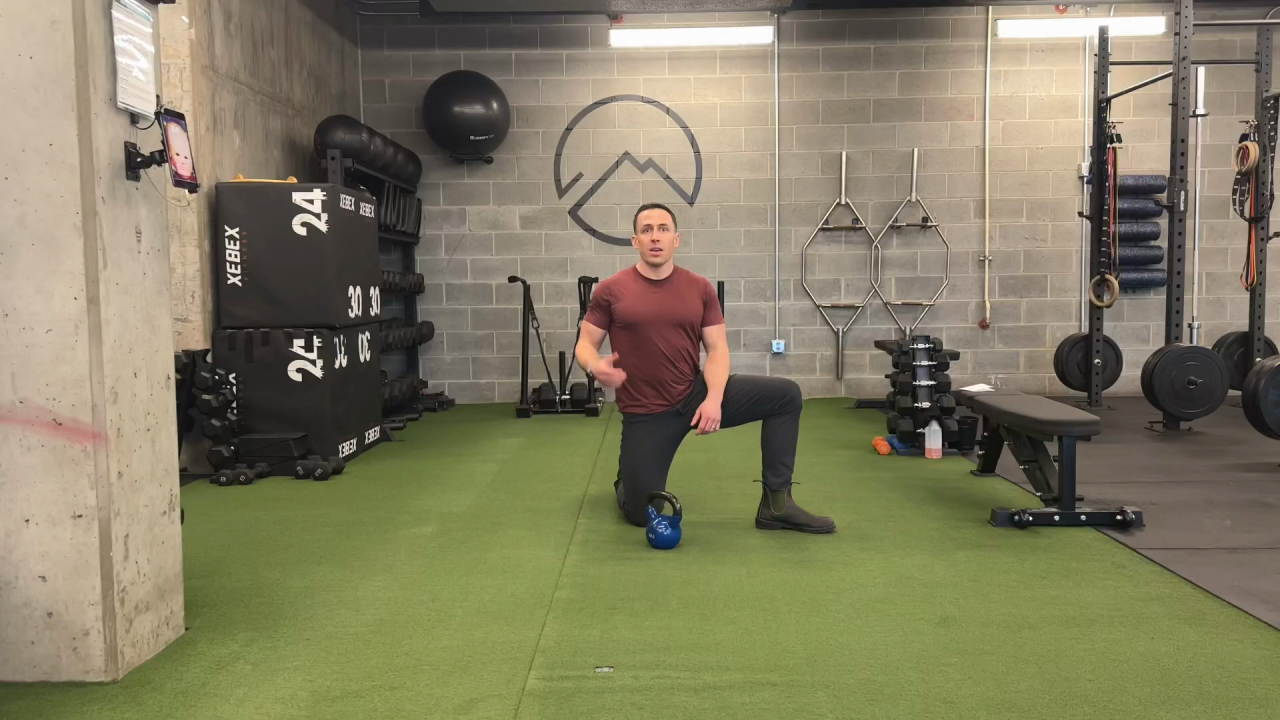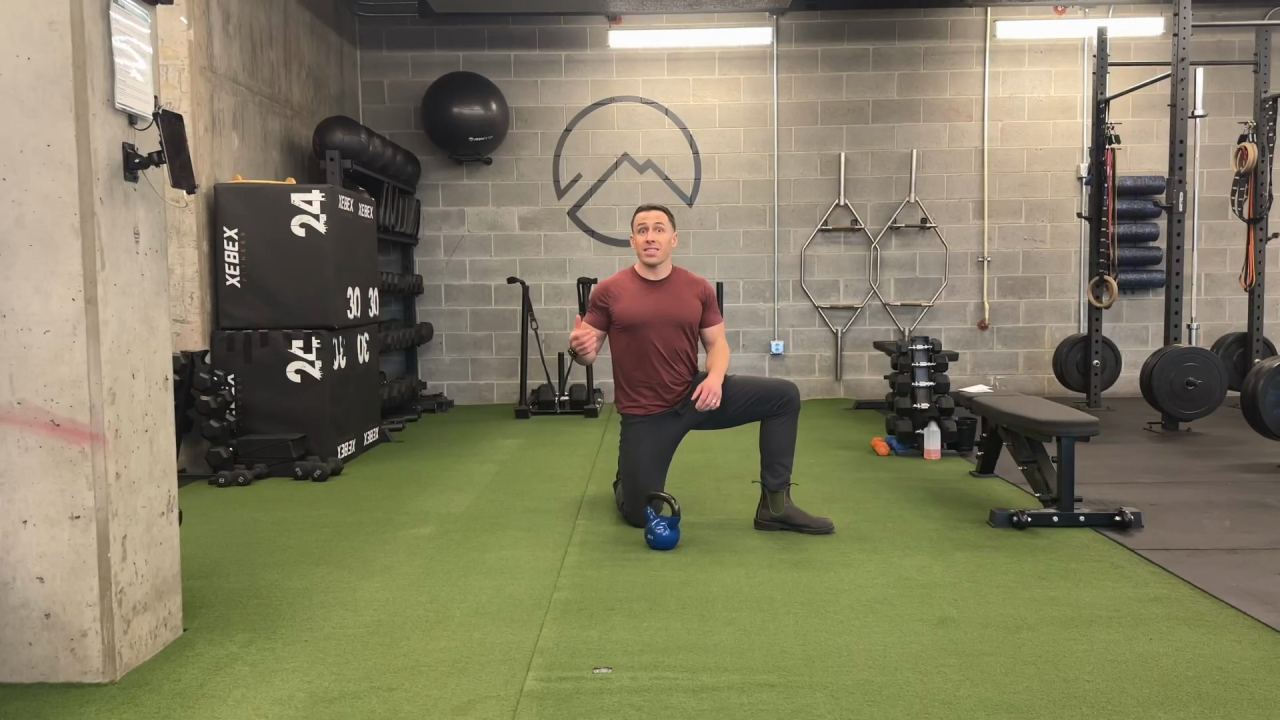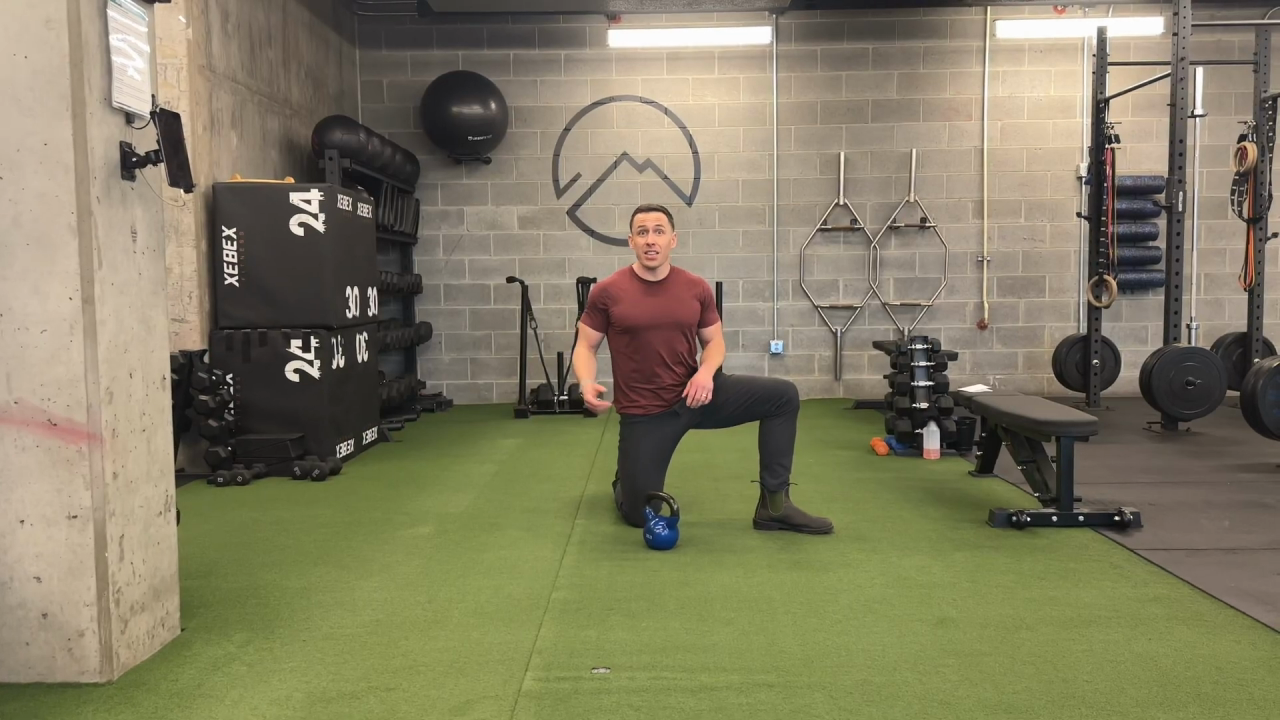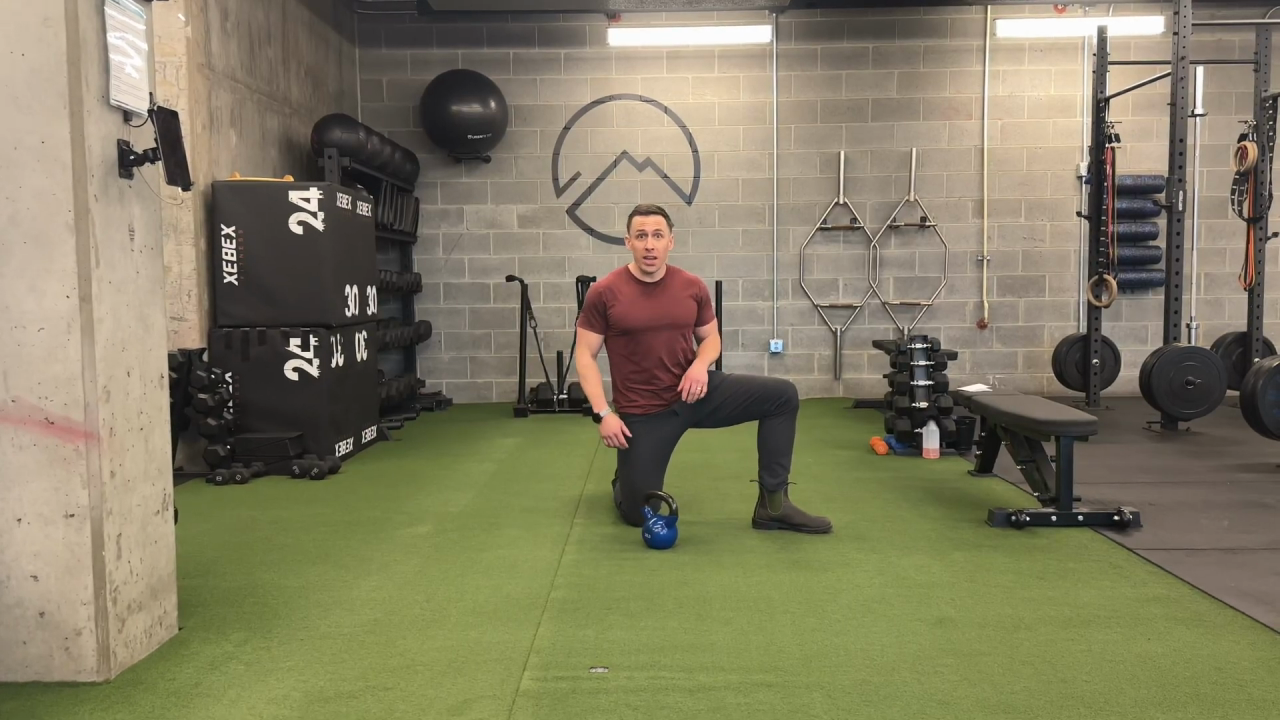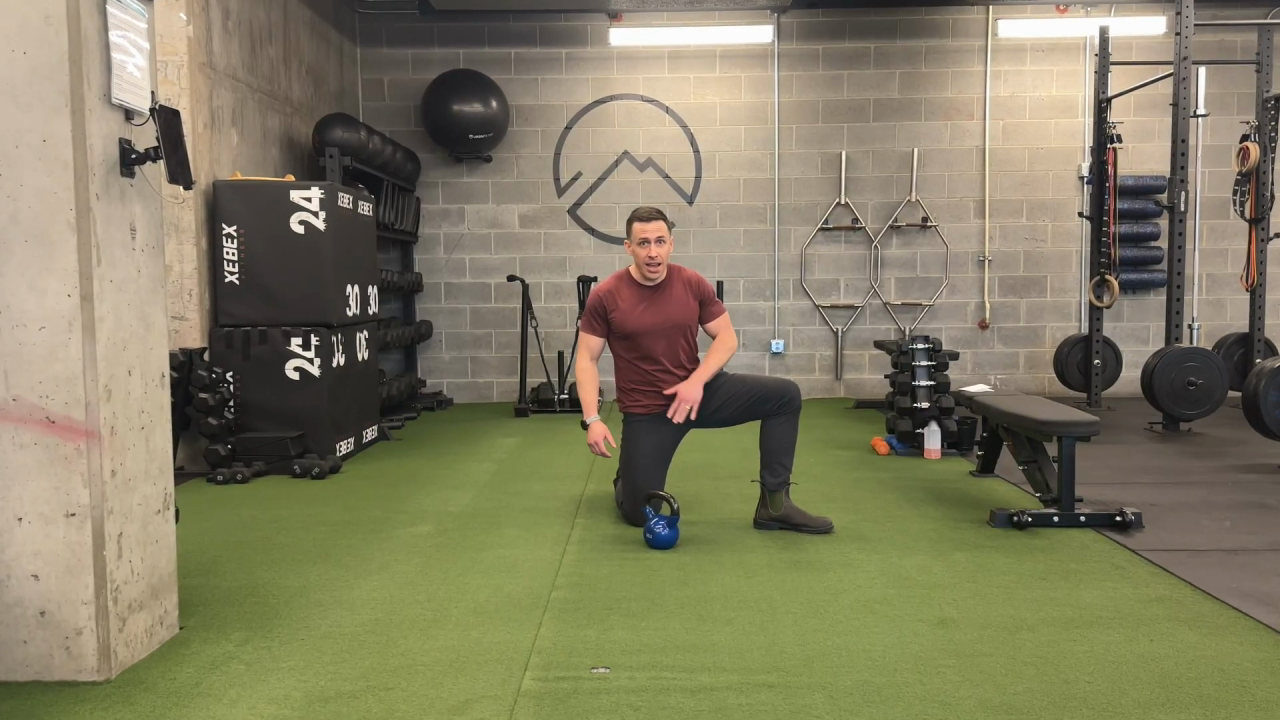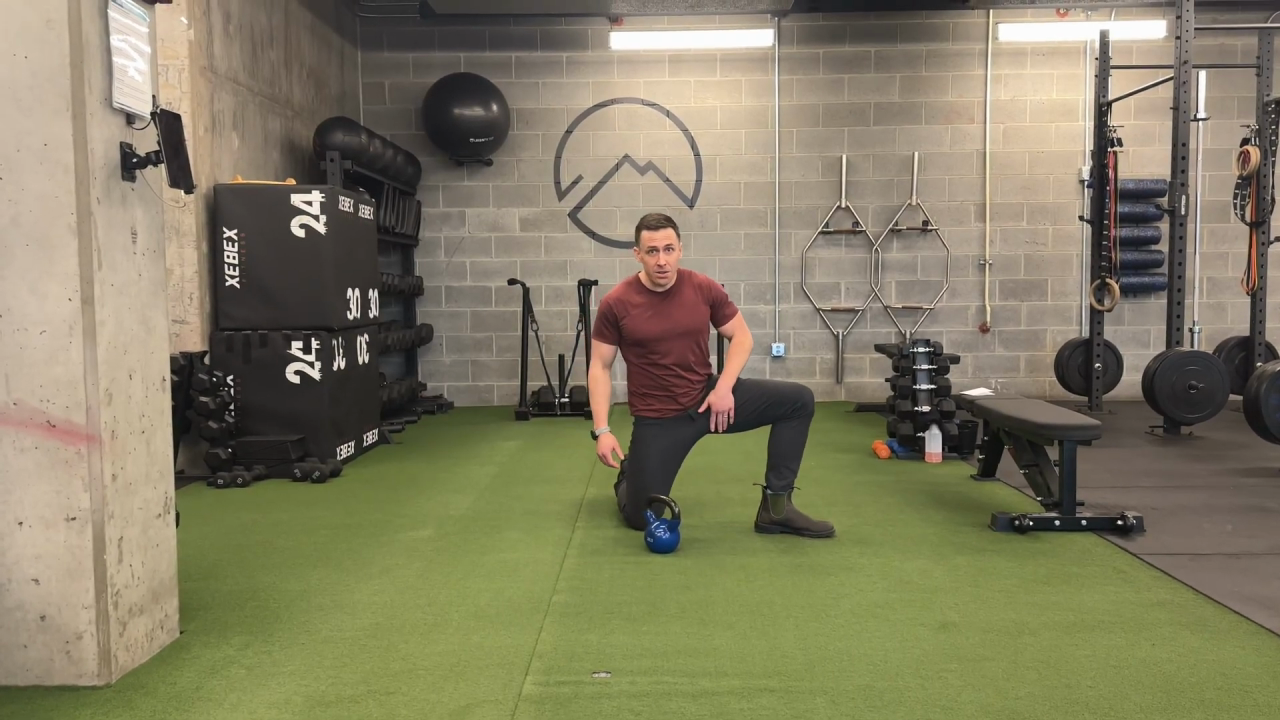
dt=0.4s
person 1, frame 1
left shoulder: (700, 288)
right shoulder: (611, 291)
left elbow: (717, 349)
right elbow: (586, 345)
left wrist: (714, 398)
right wrist: (595, 368)
left hip: (695, 393)
right hip: (645, 413)
left knee: (785, 395)
right knee: (642, 514)
left ankle: (776, 504)
right ankle: (627, 479)
person 1, frame 2
left shoulder: (698, 288)
right shoulder: (609, 291)
left elbow: (717, 343)
right elbow: (589, 349)
left wrist: (715, 376)
right wrist: (580, 350)
left hip: (695, 395)
right hip: (645, 413)
left knee: (784, 396)
right knee: (640, 515)
left ankle: (775, 505)
right ankle: (627, 479)
person 1, frame 3
left shoulder: (696, 288)
right shoulder: (608, 292)
left elbow: (715, 341)
right elbow: (585, 347)
left wrist: (706, 372)
right wrist: (586, 384)
left hip: (693, 394)
right hip: (644, 412)
left knee: (783, 395)
right knee: (640, 514)
left ankle: (773, 505)
right ankle: (625, 479)
person 1, frame 4
left shoulder: (692, 287)
right shoulder: (604, 293)
left elbow: (711, 337)
right elbow: (586, 356)
left wrist: (700, 364)
right wrist: (604, 413)
left hip: (692, 393)
right hip: (642, 412)
left knee: (782, 395)
right knee: (639, 514)
left ankle: (773, 504)
right ankle: (625, 477)
person 1, frame 5
left shoulder: (693, 284)
right shoulder: (606, 296)
left elbow: (726, 337)
right elbow: (587, 359)
left wrist: (696, 381)
right wrist: (591, 419)
left hip: (694, 394)
right hip: (645, 411)
left knee: (785, 395)
right knee: (640, 513)
left ankle: (774, 504)
right ankle: (627, 475)
person 1, frame 6
left shoulder: (704, 288)
right shoulder: (616, 304)
left elbow: (741, 337)
right elbow: (600, 367)
left wrist: (724, 387)
right wrist: (601, 430)
left hip: (709, 396)
right hip: (658, 417)
left knee: (798, 400)
right knee: (641, 517)
left ankle: (775, 506)
right ankle: (629, 476)
